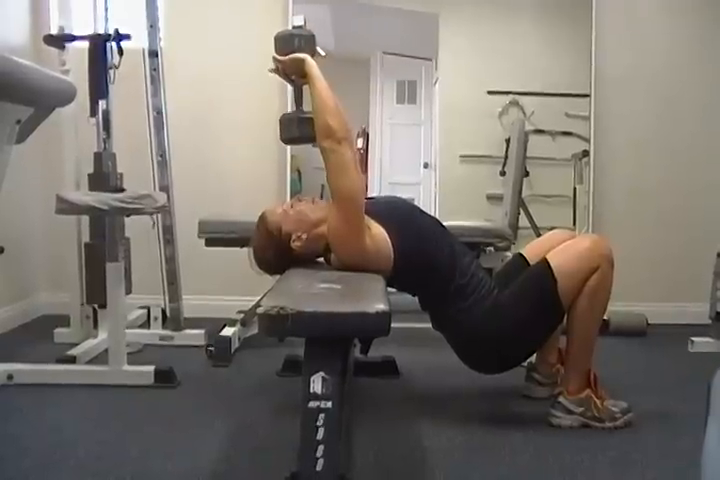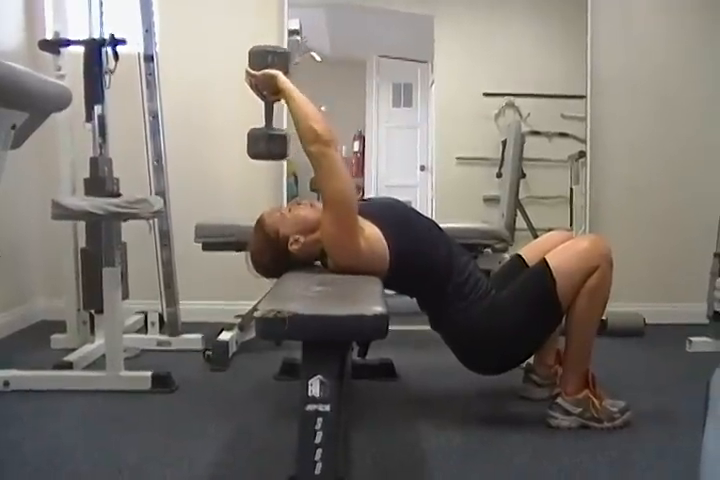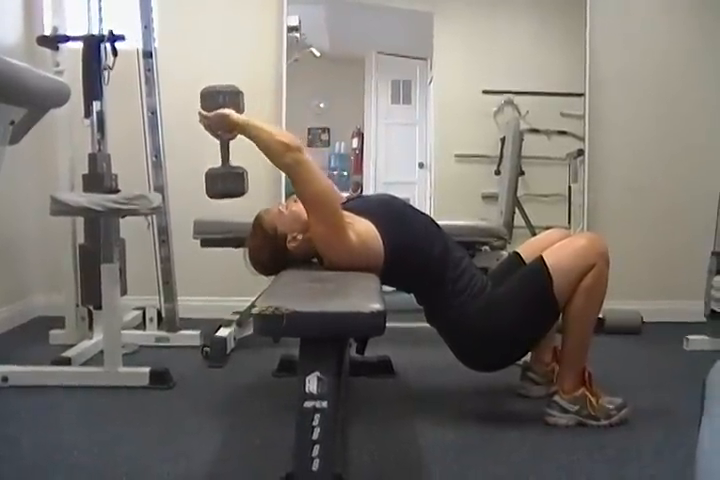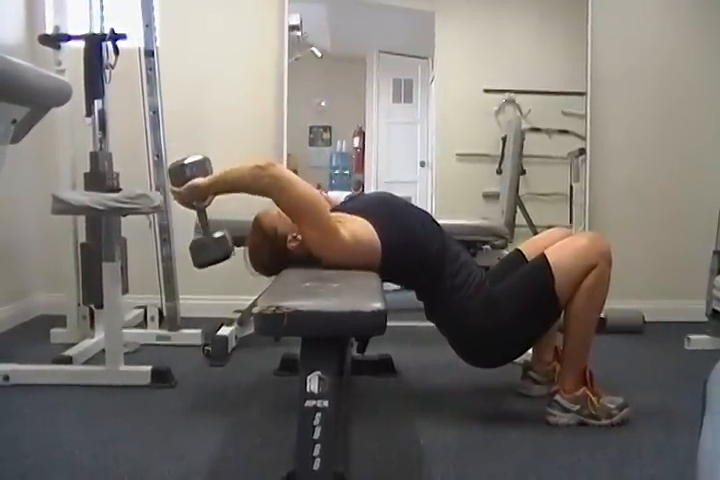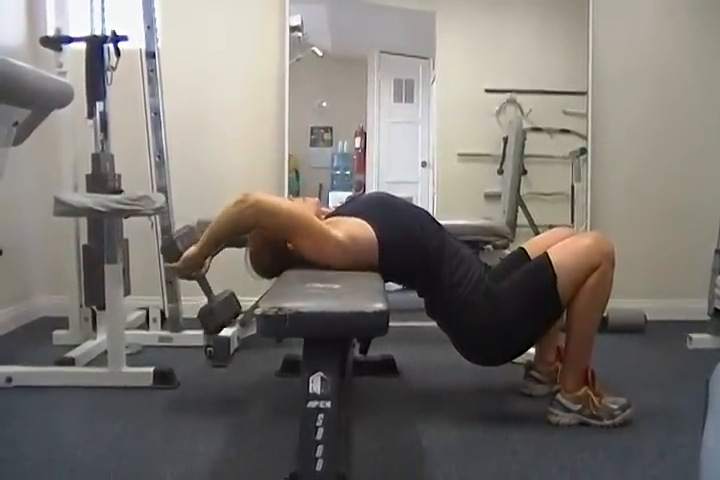
dt=1s
person 1, frame 1
left shoulder: (345, 233)
right shoulder: (347, 239)
left elbow: (337, 143)
right elbow: (335, 139)
left wrist: (309, 77)
right wrist: (310, 67)
left hip: (482, 303)
right hip: (490, 328)
left knee: (564, 239)
right knee: (595, 251)
left ankle: (546, 371)
right ankle: (575, 396)
person 1, frame 2
left shoulder: (343, 240)
right shoulder: (343, 243)
left elbow: (322, 147)
right elbow: (321, 143)
left wrist: (283, 87)
right wrist: (283, 84)
left hip: (480, 303)
right hip: (488, 328)
left knee: (562, 240)
right knee: (594, 252)
left ankle: (544, 372)
right ankle: (573, 397)
person 1, frame 3
left shoulder: (333, 230)
right shoulder: (335, 241)
left elbow: (296, 157)
right elbow: (292, 153)
left wrist: (239, 123)
right wrist: (238, 122)
left hip: (477, 299)
right hip: (483, 324)
left knee: (556, 238)
right knee: (591, 250)
left ankle: (541, 369)
right ankle: (570, 394)
person 1, frame 4
left shoulder: (332, 223)
right shoulder: (331, 240)
right elbow: (269, 174)
right wrist: (209, 184)
left hip: (477, 295)
right hip: (484, 321)
left knee: (561, 236)
right knee: (593, 249)
left ankle: (542, 368)
right ankle: (571, 394)
person 1, frame 5
left shoulder: (332, 225)
right shoulder: (327, 242)
right elbow: (252, 205)
right wrist: (201, 253)
left hip: (480, 290)
right hip: (486, 318)
left knee: (564, 237)
right knee: (596, 249)
left ankle: (544, 368)
right ankle: (573, 394)
